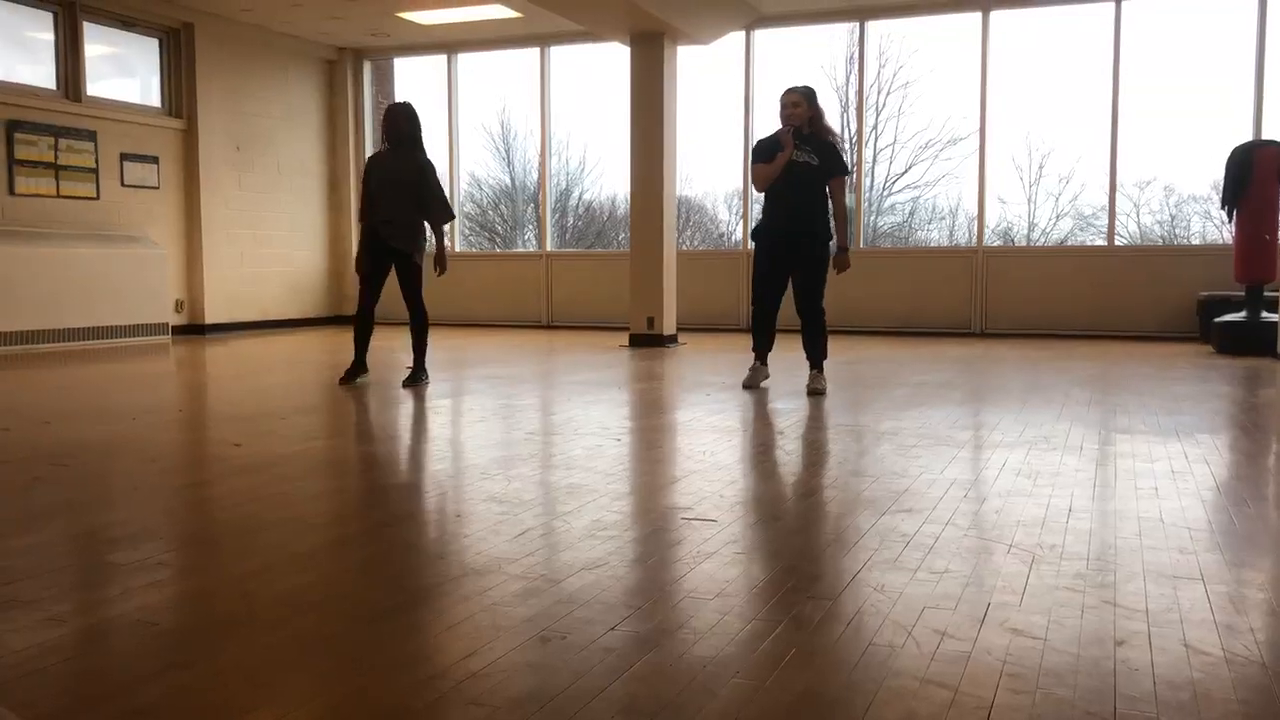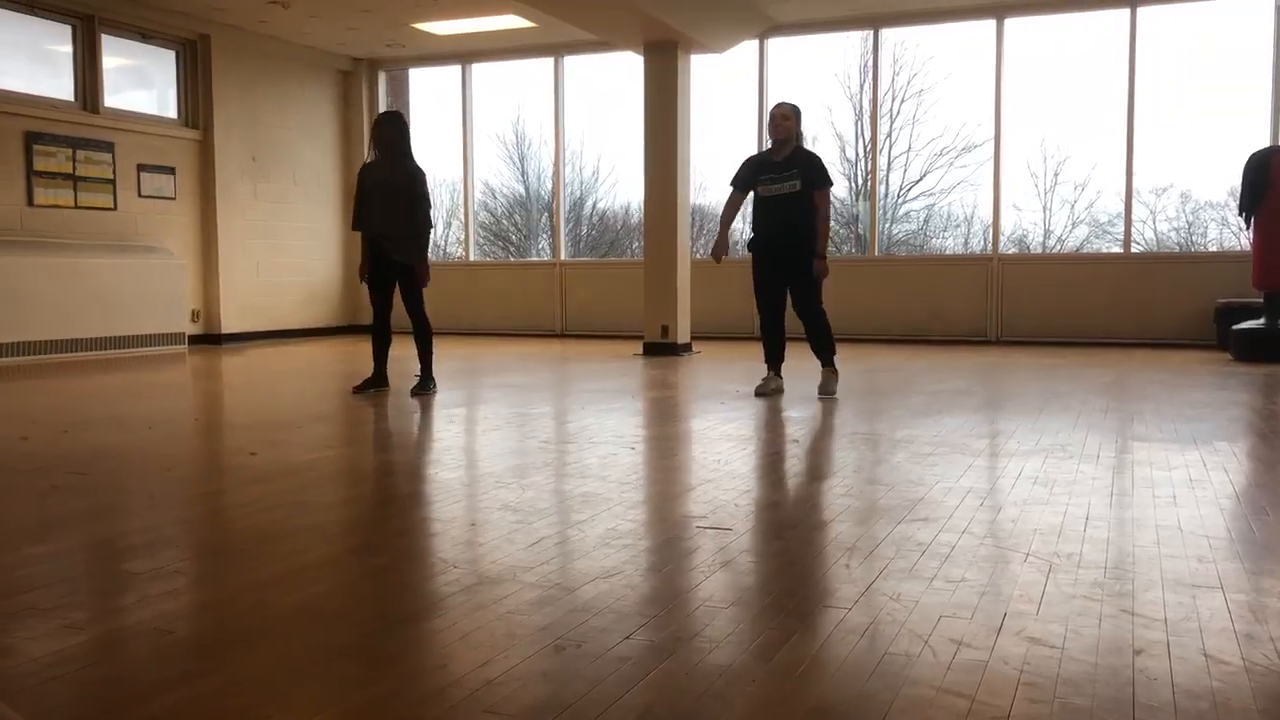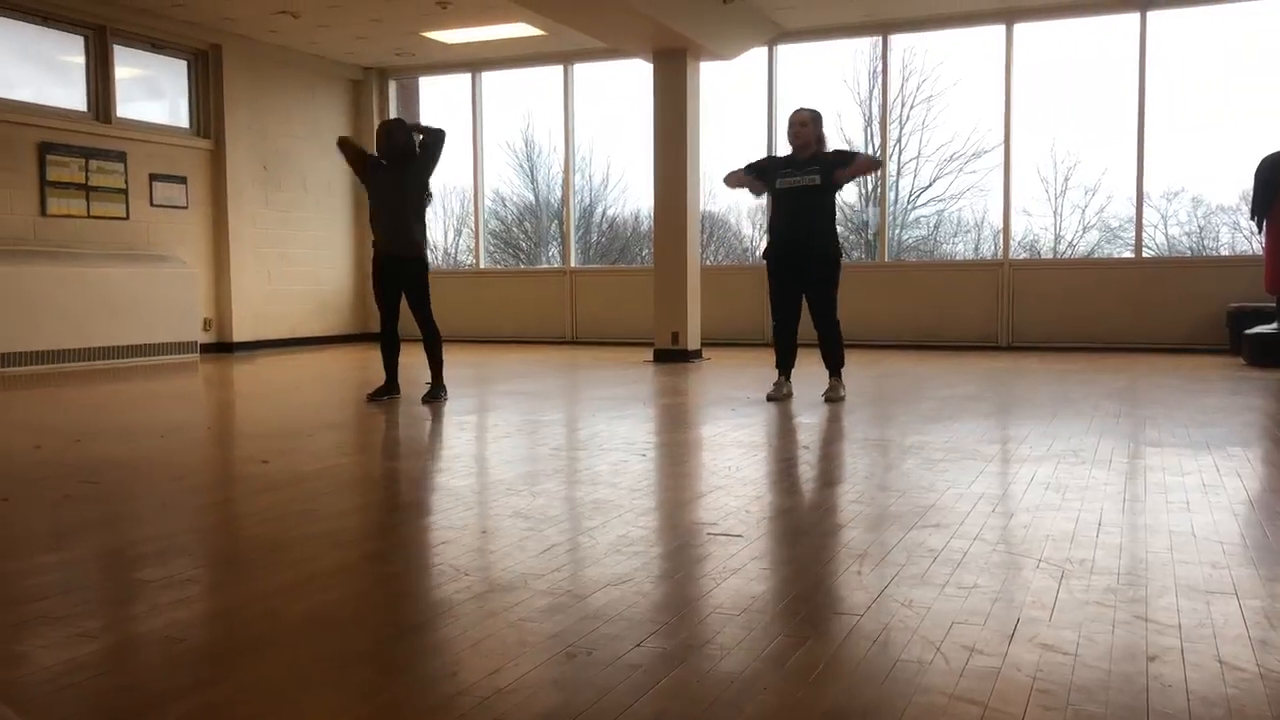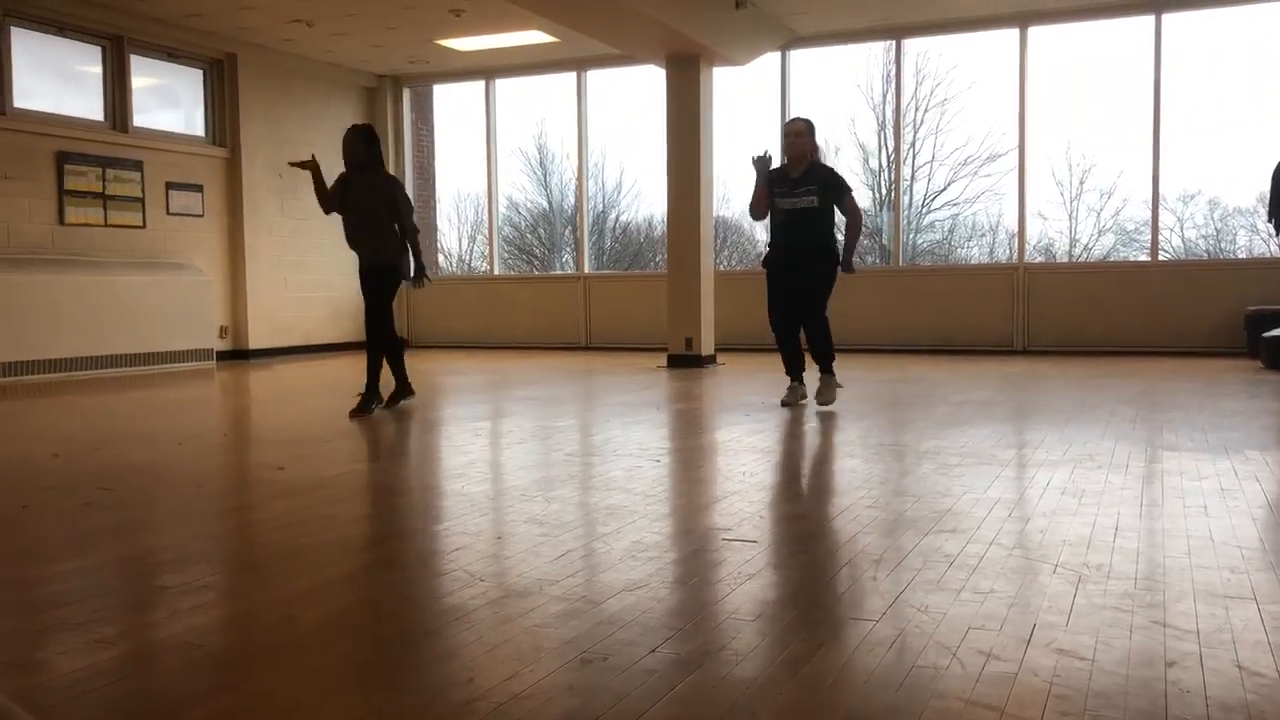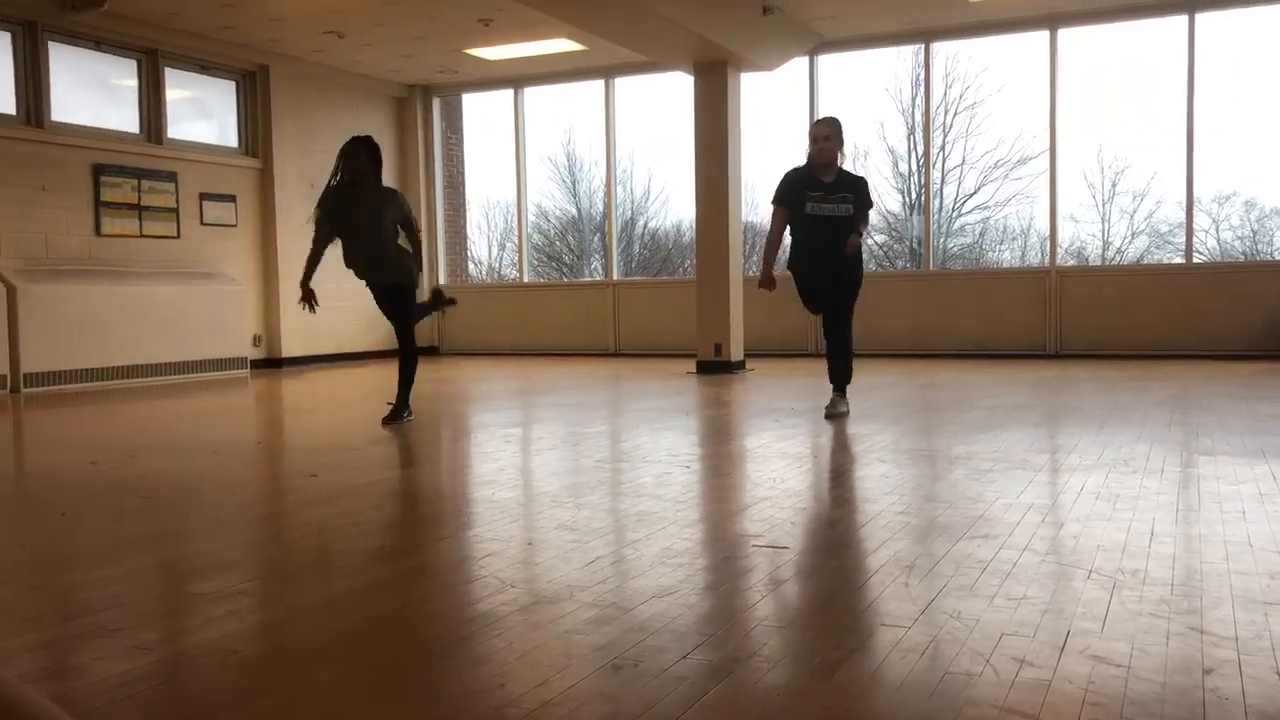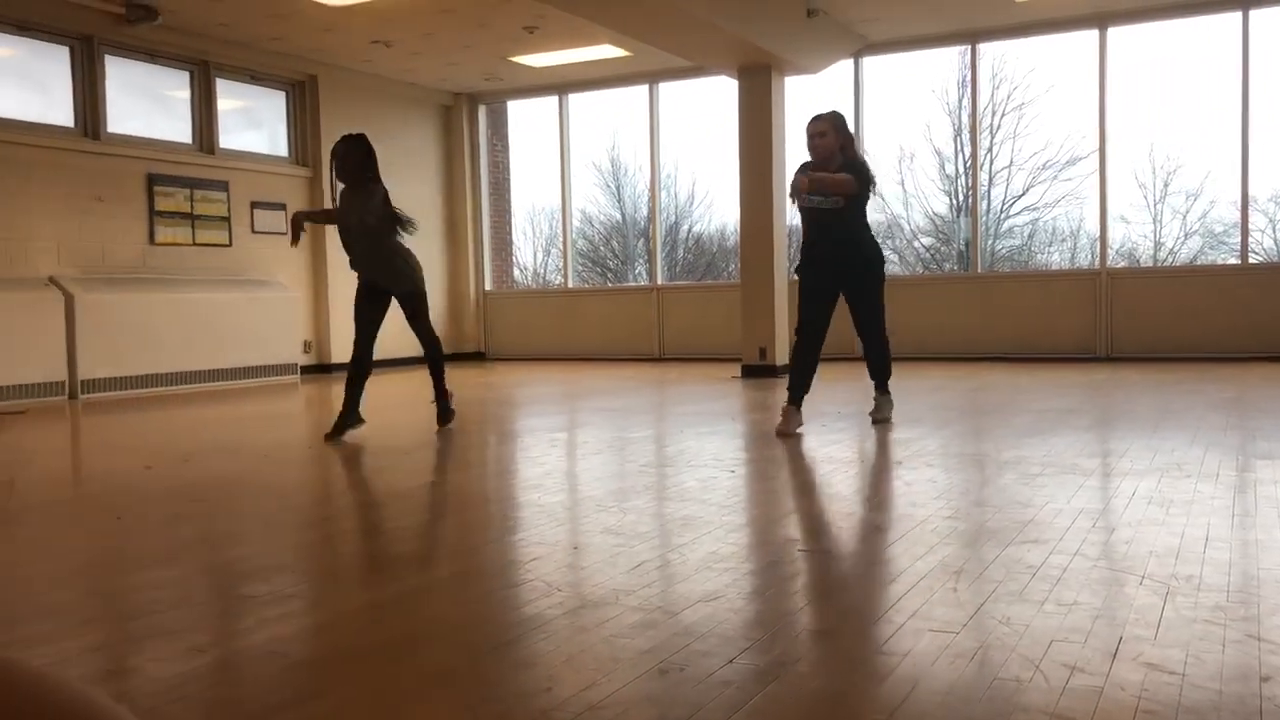
dt=0.5s
person 1, frame 1
left shoulder: (826, 149)
right shoulder: (767, 146)
left elbow: (838, 202)
right elbow: (760, 183)
left wrist: (842, 246)
right wrist: (786, 151)
left hip: (812, 241)
right hip: (771, 237)
left knee: (810, 307)
right knee: (763, 303)
left ankle: (816, 371)
right ankle: (760, 363)
person 1, frame 2
left shoulder: (809, 162)
right shoulder: (754, 165)
left elbow: (822, 210)
right elbow: (733, 203)
left wrist: (821, 254)
right wrist: (722, 237)
left hip: (802, 252)
right hip: (765, 251)
left knee: (810, 311)
right knee: (769, 314)
left ankle: (829, 369)
right ankle: (773, 374)
person 1, frame 3
left shoulder: (831, 162)
right shoulder: (773, 165)
left elbow: (874, 162)
right elbow: (732, 178)
left wrist: (847, 173)
right wrist: (747, 180)
left hip: (820, 256)
right hip: (781, 256)
left knee: (825, 318)
right knee: (783, 319)
left ankle: (835, 379)
right ankle: (783, 379)
person 1, frame 4
left shoulder: (826, 177)
right shoulder: (773, 177)
left elbow: (854, 216)
right elbow: (758, 214)
left wrist: (847, 254)
right wrist: (760, 179)
left hip: (818, 262)
right hip: (780, 261)
left knee: (812, 317)
right knee: (781, 324)
left ankle: (827, 375)
right ankle: (796, 382)
person 1, frame 5
left shoulder: (855, 184)
right shoulder: (795, 181)
left elbow: (863, 217)
right elbow: (778, 224)
left wrist: (858, 235)
right wrist: (767, 267)
left hip: (845, 266)
right hip: (807, 265)
left knee: (838, 327)
left ankle: (839, 394)
person 1, frame 6
left shoulder: (855, 172)
right shoulder: (804, 173)
left elbow: (836, 184)
left wrist: (810, 181)
left hip: (861, 264)
right hip: (817, 265)
left knee: (872, 331)
right knee: (808, 334)
left ankle: (882, 394)
right ankle: (793, 407)
person 2, frame 1
left shoulder: (421, 165)
right shoulder: (375, 163)
left elbow: (436, 209)
right elbow: (366, 209)
left wrist: (440, 247)
right wrist: (361, 248)
left hip: (408, 242)
right hip: (377, 241)
left knee: (414, 302)
right knee: (365, 302)
left ankle: (419, 367)
right ankle: (359, 362)
person 2, frame 2
left shoulder: (412, 173)
right shoulder: (368, 172)
left elbow: (423, 220)
right elbow: (363, 220)
left wrist: (423, 259)
right wrist: (364, 257)
left hip: (407, 254)
right hip: (378, 254)
left knee: (416, 313)
right knee: (380, 314)
left ankle: (427, 376)
right ankle: (379, 374)
person 2, frame 3
left shoulder: (416, 169)
right shoulder: (373, 171)
left elbow: (437, 136)
right elbow: (344, 144)
left wrist: (413, 128)
right wrist: (349, 143)
left hip: (412, 257)
right hip: (383, 258)
left knee: (424, 319)
right knee: (387, 322)
left ankle: (438, 383)
right ankle: (391, 382)
person 2, frame 4
left shoulder: (388, 184)
right shoulder: (346, 183)
left elbow: (408, 226)
right elbow: (329, 206)
left wrist: (418, 265)
right wrist: (316, 174)
left hip: (389, 262)
right hip: (368, 262)
left knee: (377, 323)
right knee: (381, 323)
left ankle: (370, 394)
right ankle: (402, 384)
person 2, frame 5
left shoulder: (391, 198)
right shoulder: (336, 198)
left elbow: (413, 232)
right elbow: (321, 241)
left wrist: (417, 265)
right wrist: (305, 281)
left hip: (399, 274)
right hip: (374, 279)
left knee: (404, 336)
right knee: (405, 322)
left ankle: (403, 404)
right ankle: (434, 301)
person 2, frame 6
left shoulder: (369, 192)
right shoulder: (352, 193)
left elbow: (344, 217)
left wrist: (303, 217)
left hip: (401, 272)
right hip: (372, 276)
left knee: (424, 332)
right knee: (363, 342)
left ankle: (442, 397)
right ankle: (349, 411)
